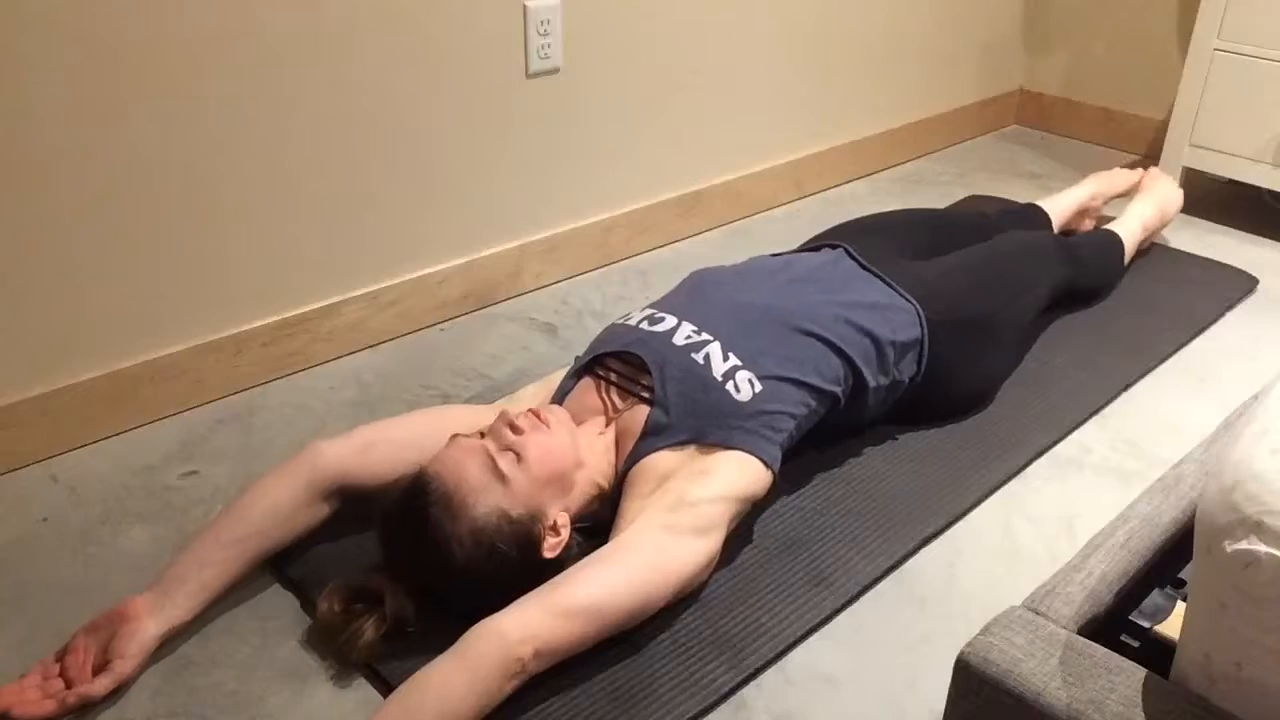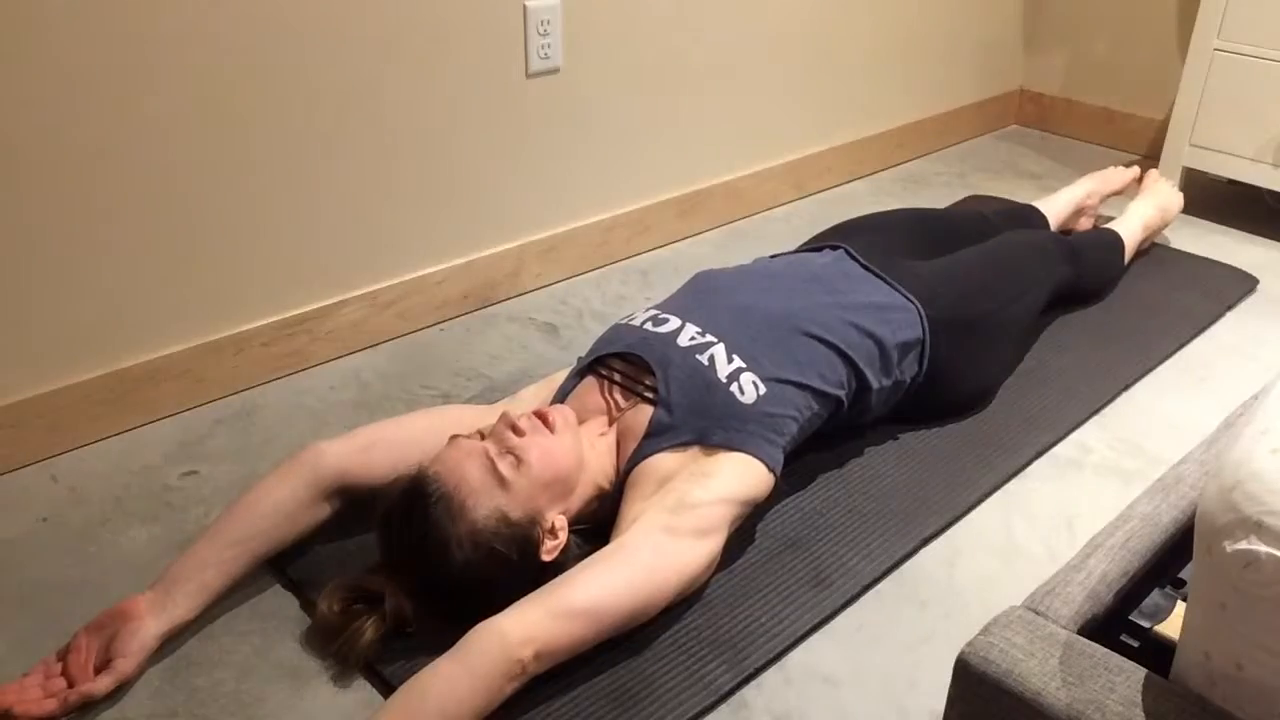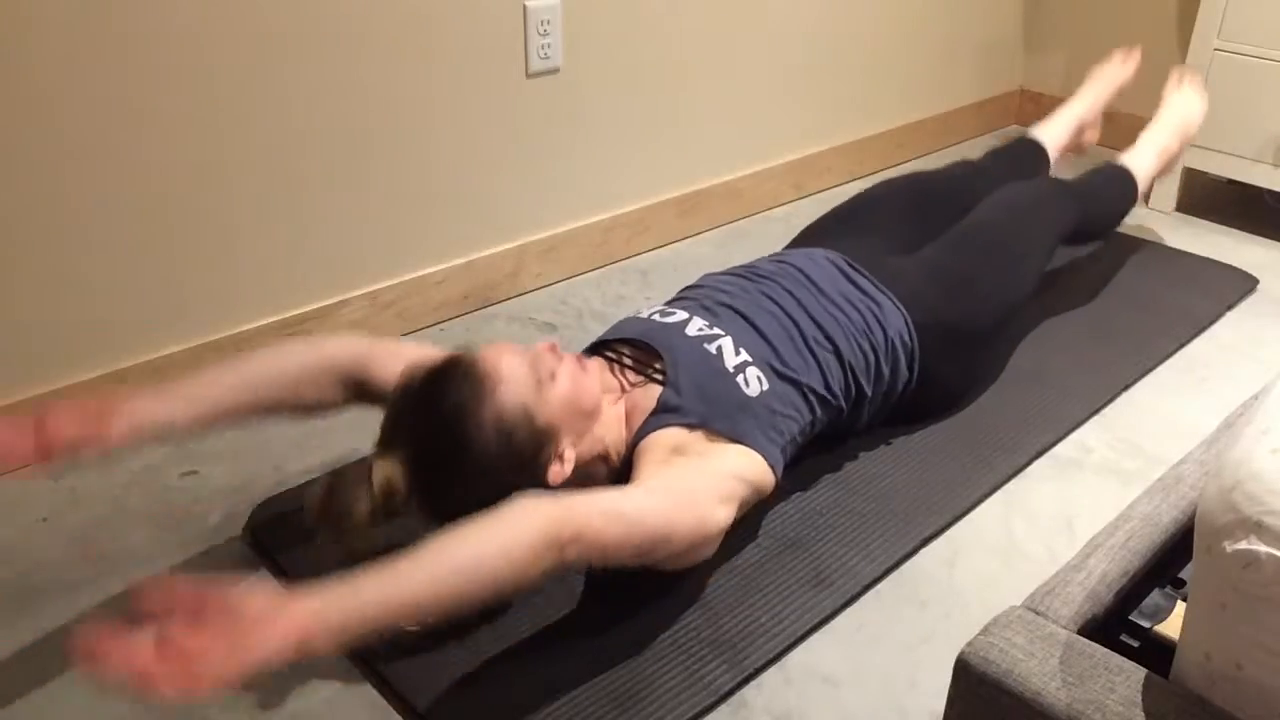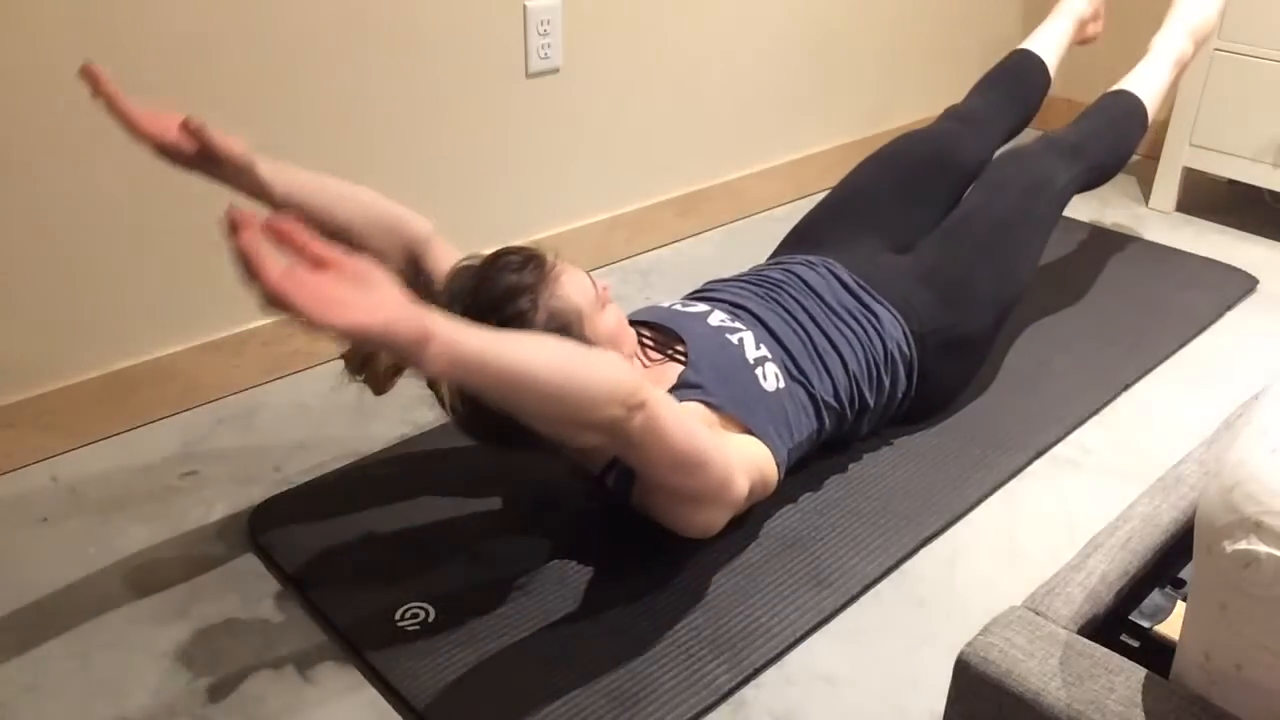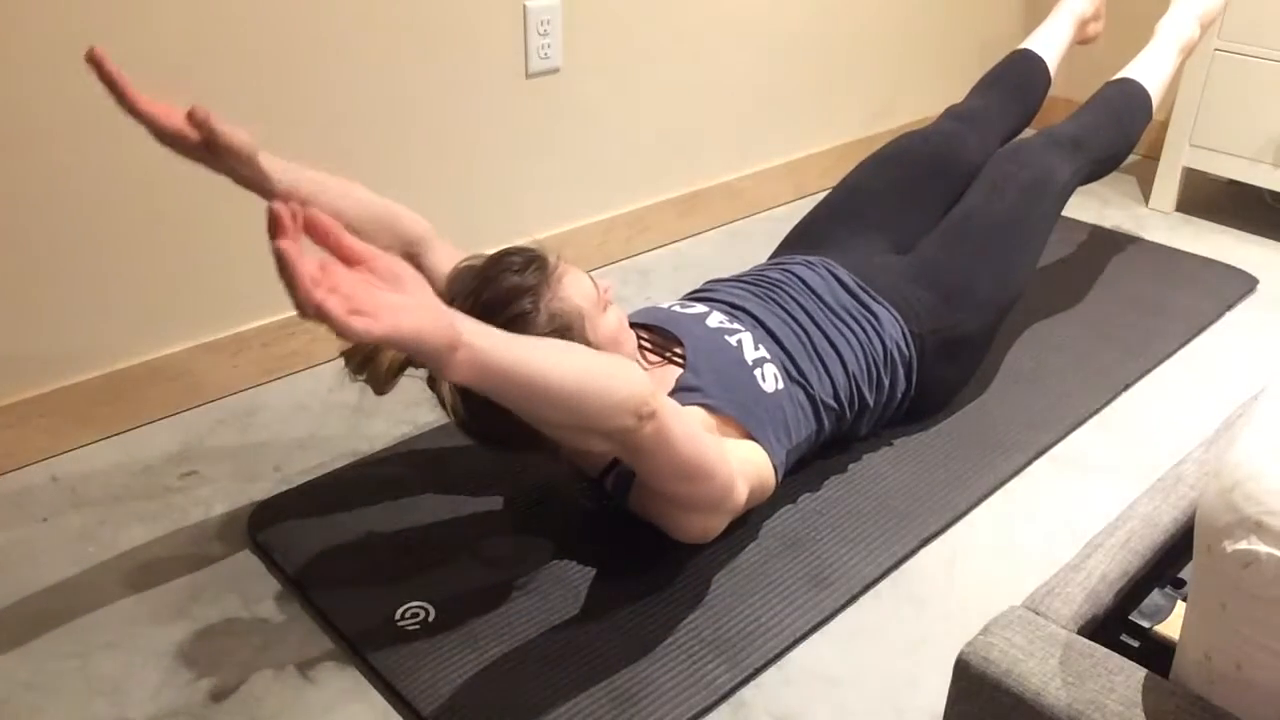
dt=0.5s
person 1, frame 1
left shoulder: (561, 408)
right shoulder: (681, 497)
left hip: (831, 267)
right hip: (916, 333)
left knee: (975, 220)
right knee: (1043, 261)
left ankle: (1083, 200)
right ankle: (1131, 218)
person 1, frame 2
left shoulder: (562, 402)
right shoulder: (685, 499)
left hip: (835, 263)
right hip: (919, 333)
left knee: (978, 218)
right knee: (1044, 262)
left ankle: (1087, 198)
right ankle: (1129, 217)
person 1, frame 3
left shoulder: (581, 381)
right shoulder: (682, 486)
left elbow: (356, 356)
right elbow: (559, 536)
left wrist: (143, 407)
left hip: (808, 276)
right hip: (901, 337)
left knee: (971, 184)
right knee: (1021, 219)
left ankle: (1076, 119)
right ankle: (1147, 148)
person 1, frame 4
left shoulder: (601, 363)
right shoulder: (687, 475)
left elbow: (417, 242)
right elbow: (624, 401)
left wrist: (238, 168)
right wrist: (415, 331)
left hip: (807, 275)
right hip: (909, 333)
left knee: (963, 136)
right knee: (1044, 166)
person 1, frame 5
left shoulder: (603, 355)
right shoulder: (692, 482)
left elbow: (419, 242)
right elbow: (634, 409)
left wrist: (241, 159)
right wrist: (441, 338)
left hip: (804, 273)
right hip: (909, 331)
left knee: (967, 136)
right knee: (1043, 162)
